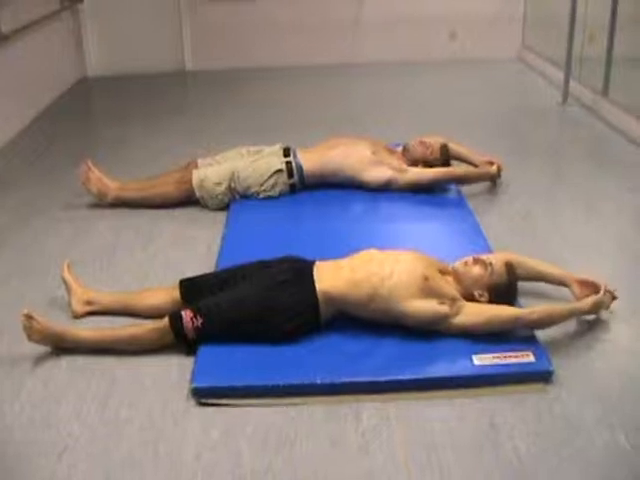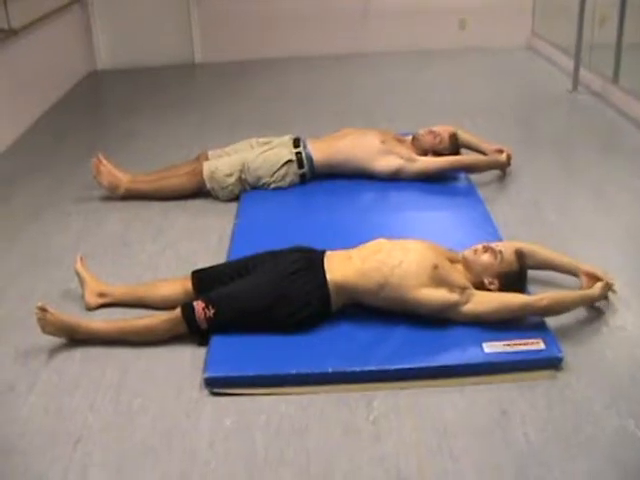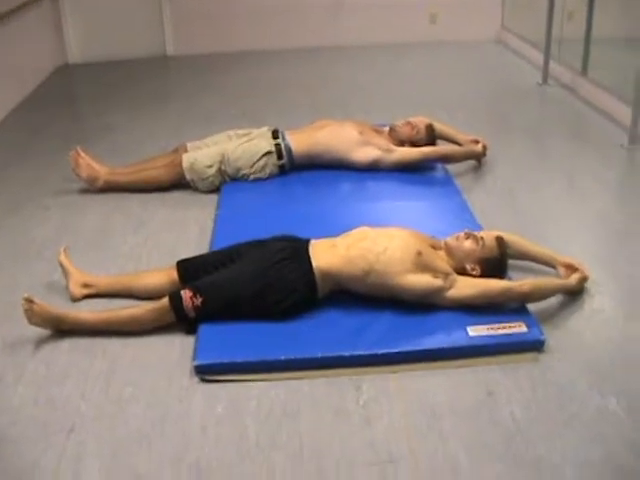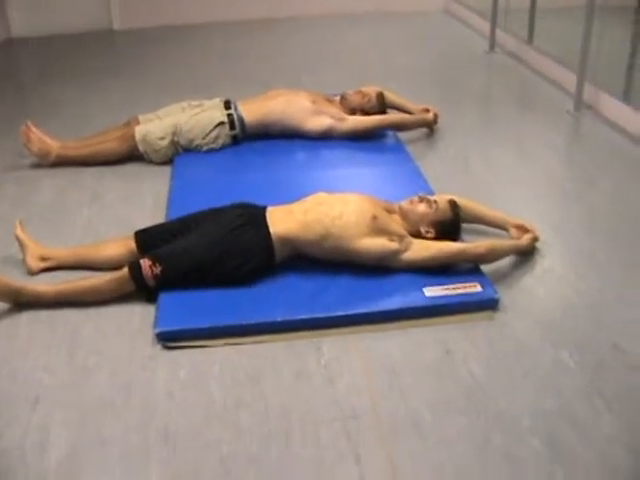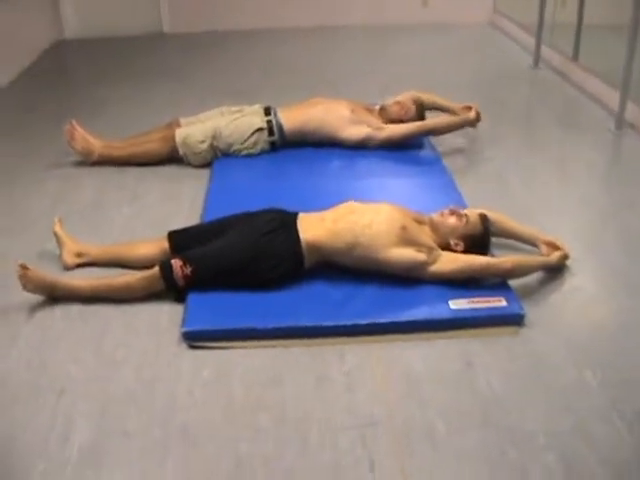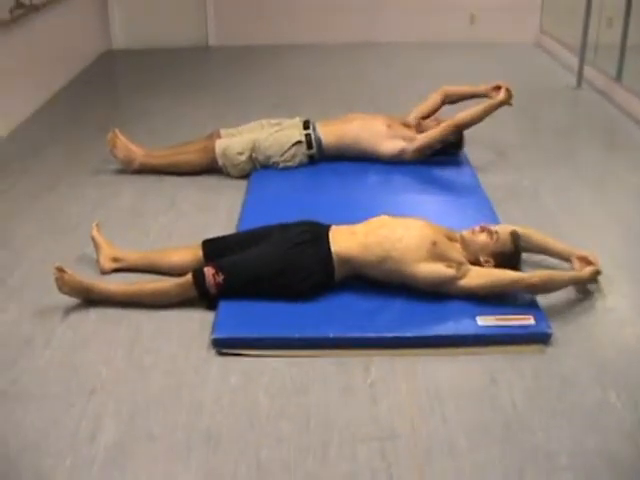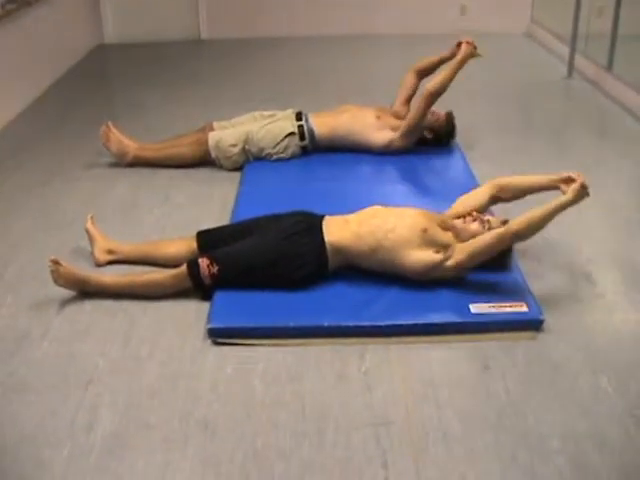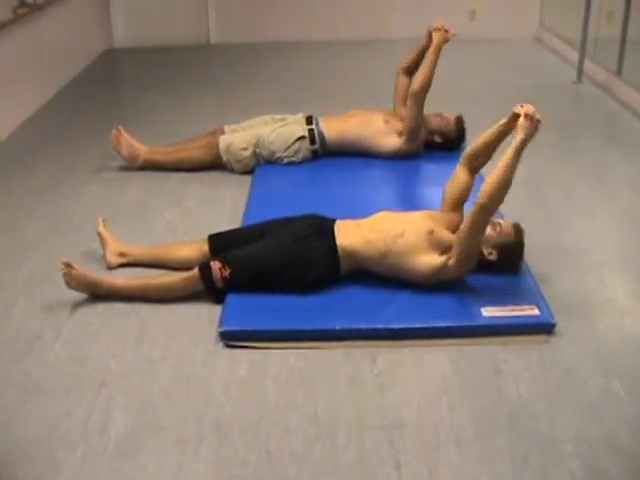
dt=0.5s
person 1, frame 1
left shoulder: (451, 309)
right shoulder: (442, 269)
left elbow: (523, 316)
right elbow: (512, 258)
left wrist: (582, 304)
right wrist: (572, 279)
left hip: (298, 305)
right hip: (301, 269)
left knee: (174, 325)
right knee: (182, 293)
left ankle: (70, 337)
right ankle: (91, 299)
person 1, frame 2
left shoulder: (462, 298)
right shoulder: (450, 258)
left elbow: (530, 303)
right elbow: (521, 246)
left wrist: (587, 294)
right wrist: (582, 269)
left hip: (309, 295)
right hip: (310, 260)
left knee: (187, 316)
right knee: (192, 284)
left ankle: (83, 329)
right ankle: (104, 291)
person 1, frame 3
left shoulder: (445, 283)
right shoulder: (435, 244)
left elbow: (512, 290)
right elbow: (503, 233)
left wrist: (565, 283)
right wrist: (558, 260)
left hip: (297, 283)
right hip: (297, 248)
left knee: (177, 305)
right knee: (179, 274)
left ankle: (70, 320)
right ankle: (89, 283)
person 1, frame 4
left shoulder: (401, 247)
right shoulder: (388, 208)
left elbow: (466, 251)
right elbow: (455, 198)
left wrist: (517, 244)
right wrist: (510, 223)
left hip: (254, 248)
right hip: (254, 214)
left knee: (136, 275)
right knee: (137, 243)
right ankle: (46, 255)
person 1, frame 5
left shoulder: (428, 258)
right shoulder: (420, 220)
left elbow: (494, 265)
right elbow: (487, 213)
left wrist: (547, 260)
right wrist: (540, 239)
left hip: (285, 254)
right hip: (286, 221)
left knee: (167, 274)
right knee: (169, 245)
left ankle: (64, 287)
right ankle: (82, 252)
person 1, frame 6
left shoulder: (457, 274)
right shoulder: (453, 236)
left elbow: (522, 280)
right elbow: (517, 228)
left wrist: (576, 273)
right wrist: (572, 252)
left hip: (315, 266)
right hip: (317, 234)
left knee: (198, 283)
right knee: (204, 253)
left ankle: (98, 292)
right ankle: (117, 258)
person 1, frame 7
left shoulder: (445, 260)
right shoulder: (446, 220)
left elbow: (510, 234)
right elbow: (496, 186)
left wrist: (564, 200)
right wrist: (557, 180)
left hip: (308, 256)
right hip: (312, 224)
left knee: (194, 273)
right knee: (199, 245)
left ankle: (95, 283)
right ankle: (112, 248)
person 1, frame 8
left shoulder: (455, 263)
right shoulder: (449, 222)
left elbow: (486, 204)
right elbow: (470, 163)
left wrist: (519, 143)
right wrist: (506, 125)
left hip: (320, 260)
right hip: (322, 228)
left knee: (205, 275)
right knee: (208, 247)
left ankle: (105, 285)
right ankle: (124, 252)
person 2, frame 1
left shoulder: (397, 174)
right shoulder: (392, 149)
left elbow: (443, 174)
right elbow: (442, 139)
left wrist: (485, 173)
right wrist: (481, 160)
left hip: (283, 174)
right hip: (281, 153)
left knee: (193, 185)
right knee: (194, 168)
left ankle: (114, 194)
right ankle: (119, 187)
person 2, frame 2
left shoulder: (406, 162)
right shoulder: (401, 140)
left elbow: (453, 161)
right elbow: (451, 127)
left wrist: (496, 162)
right wrist: (491, 149)
left hip: (293, 164)
right hip: (291, 144)
left knee: (204, 176)
right knee: (204, 159)
left ankle: (125, 187)
right ankle: (129, 179)
person 2, frame 3
left shoulder: (384, 153)
right shoulder: (379, 130)
left elbow: (430, 153)
right elbow: (428, 119)
left wrist: (471, 153)
right wrist: (466, 139)
left hip: (272, 156)
right hip: (270, 135)
left knee: (183, 169)
right knee: (183, 151)
left ankle: (104, 180)
right ankle: (109, 171)
person 2, frame 4
left shoulder: (337, 122)
right shoulder: (332, 100)
left elbow: (382, 120)
right elbow: (379, 89)
left wrist: (423, 120)
right wrist: (417, 109)
left hip: (225, 126)
right hip: (222, 107)
left knee: (136, 141)
right knee: (136, 124)
left ankle: (57, 155)
right ankle: (61, 146)
person 2, frame 5
left shoulder: (375, 132)
right shoulder: (370, 109)
left elbow: (419, 128)
right elbow: (418, 94)
left wrist: (463, 120)
right wrist: (458, 108)
left hip: (265, 133)
right hip: (263, 113)
left knee: (178, 144)
right knee: (176, 127)
left ankle: (100, 152)
right ankle: (104, 145)
person 2, frame 6
left shoulder: (411, 148)
right shoulder: (409, 124)
left elbow: (456, 124)
right elbow: (443, 94)
left wrist: (493, 103)
right wrist: (485, 90)
left hip: (304, 145)
right hip: (302, 127)
left knee: (217, 155)
right knee: (218, 137)
left ankle: (141, 160)
right ankle: (144, 155)
person 2, frame 7
left shoulder: (400, 138)
right shoulder: (396, 115)
left elbow: (429, 93)
right elbow: (416, 72)
left wrist: (460, 60)
right wrist: (452, 54)
left hip: (296, 137)
right hip: (294, 118)
left knee: (210, 146)
right knee: (210, 130)
left ankle: (135, 154)
right ankle: (137, 148)
person 2, frame 8
left shoulder: (409, 142)
right shoulder: (403, 120)
left elbow: (418, 90)
right elbow: (405, 74)
left wrist: (436, 47)
right wrist: (426, 44)
left hip: (306, 140)
right hip: (304, 123)
left knee: (221, 150)
right knee: (221, 134)
left ankle: (144, 158)
right ankle: (147, 152)
